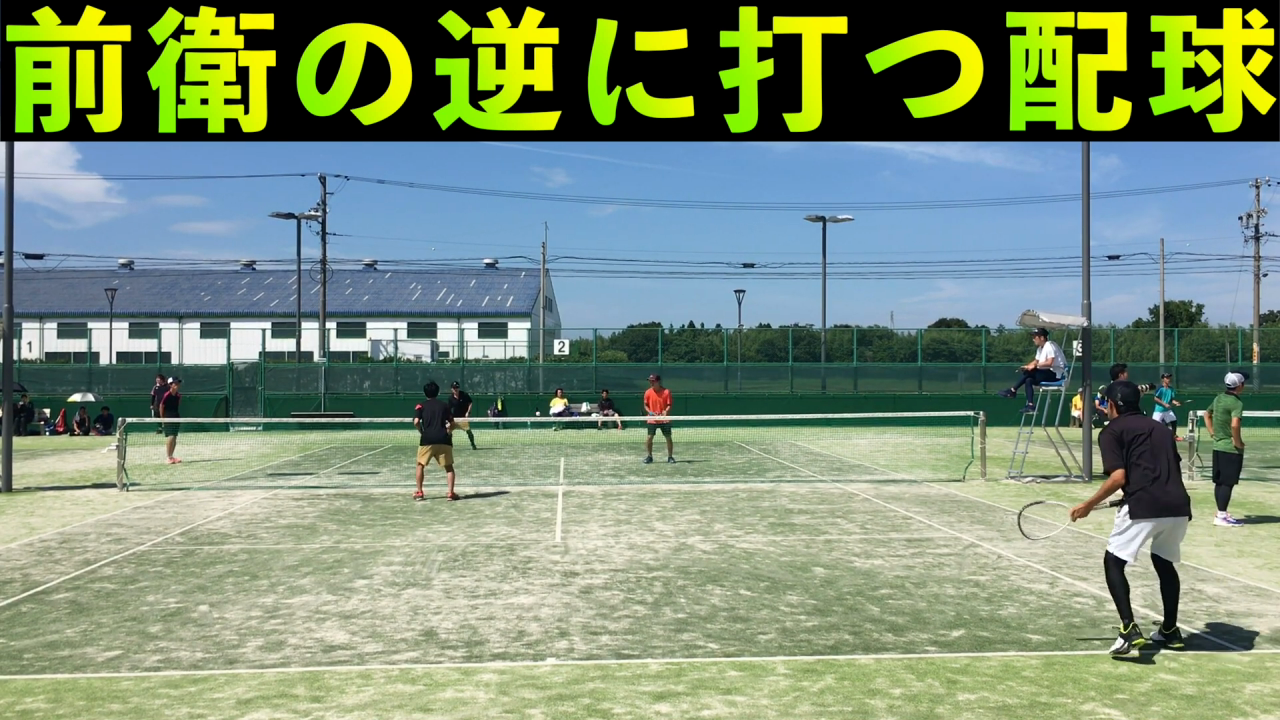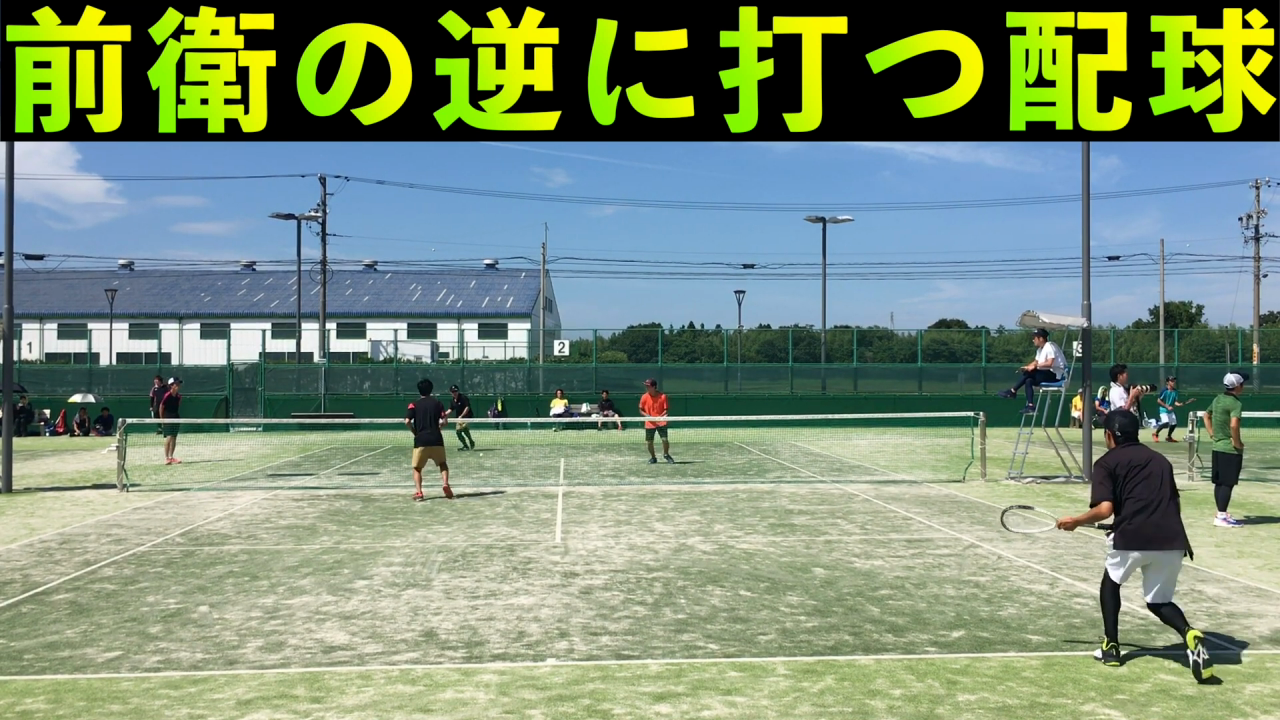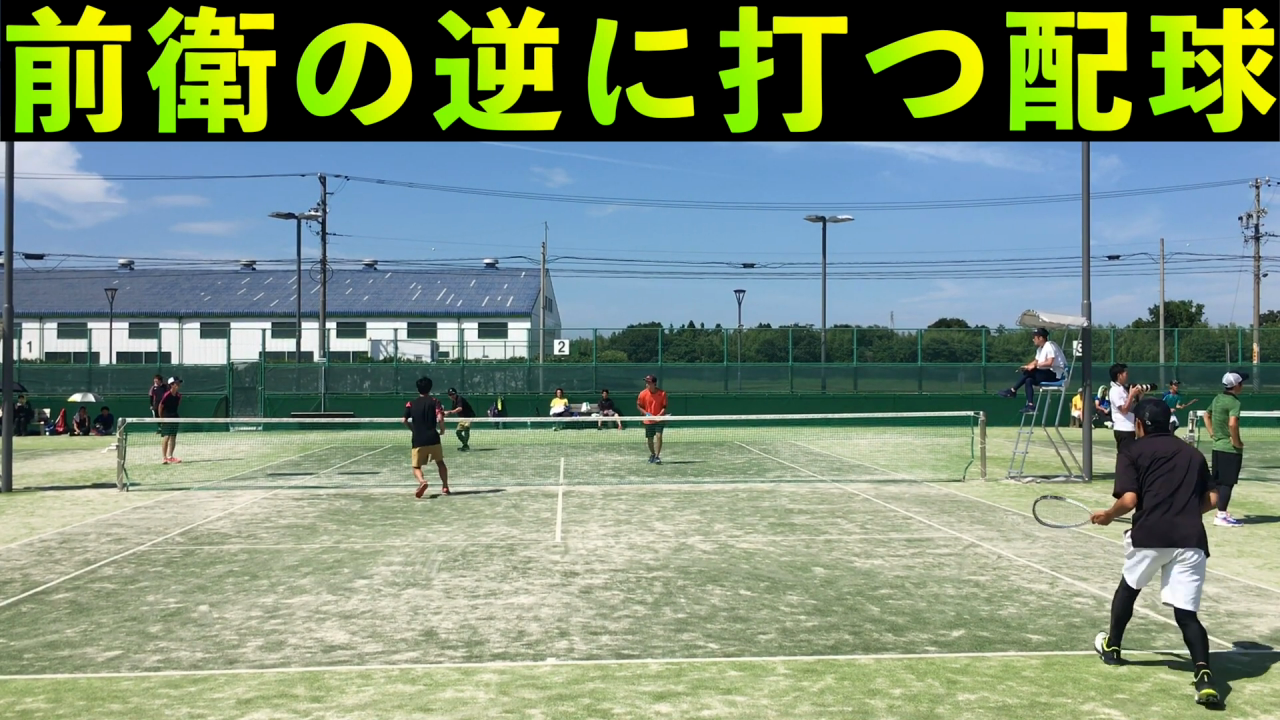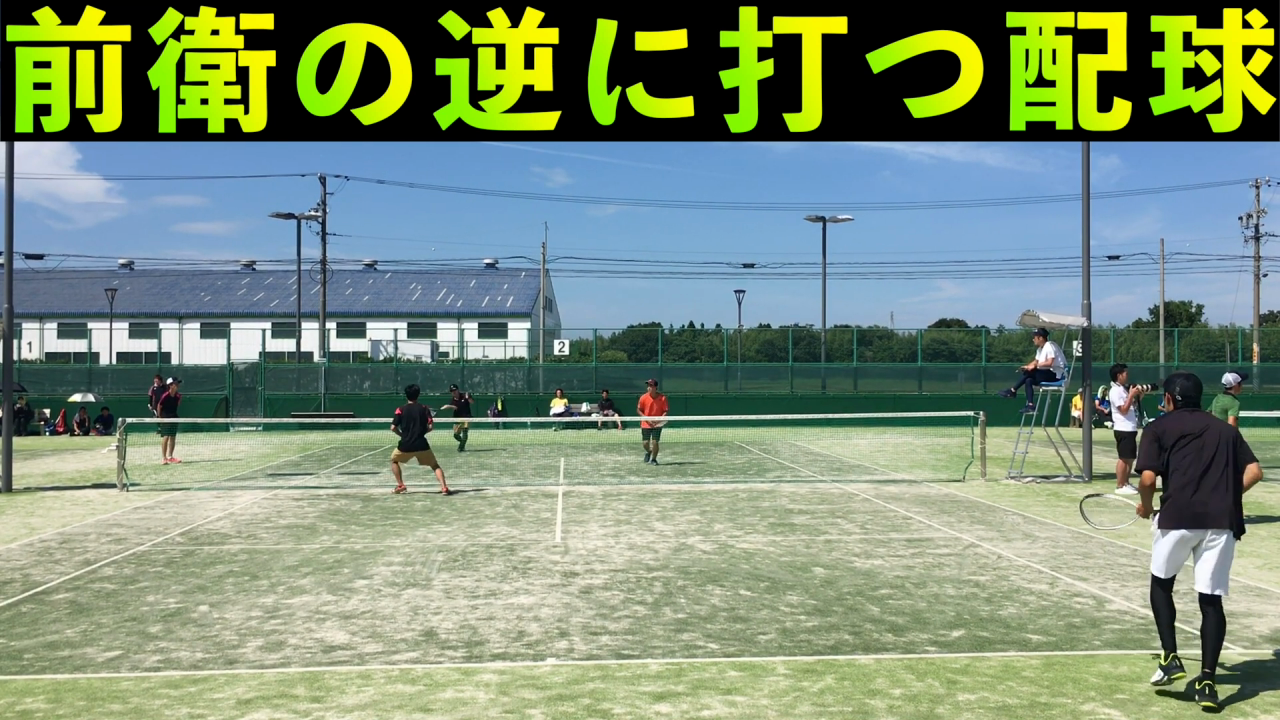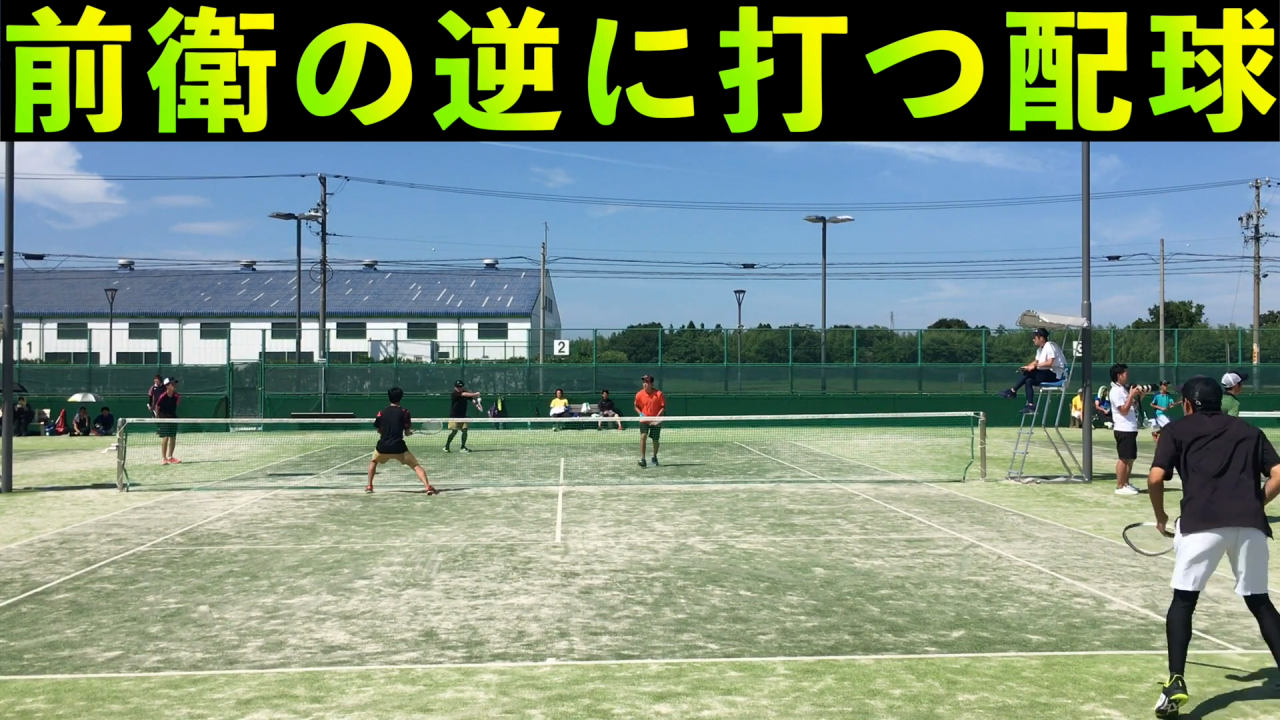
dt=0.2s
person 1, frame 1
left shoulder: (1112, 431)
right shoulder: (1160, 428)
left elbow: (1118, 477)
right elbow: (1171, 468)
left wrist: (1087, 505)
left hip: (1143, 506)
right hip: (1178, 506)
left knee: (1114, 562)
right knee: (1163, 563)
left ankle: (1129, 629)
right ankle: (1170, 630)
person 1, frame 2
left shoulder: (1106, 463)
right shoulder: (1161, 460)
left elbow: (1105, 510)
right elbow: (1173, 505)
left wrist: (1074, 521)
left hip: (1132, 537)
right hip: (1171, 540)
left knee: (1111, 583)
right knee: (1159, 602)
left ankle: (1111, 647)
right ankle: (1190, 636)
person 1, frame 3
left shoulder: (1132, 452)
right shoulder: (1193, 453)
left elbow: (1128, 501)
right elbow: (1211, 500)
left wrist: (1106, 515)
left hip: (1150, 535)
right hip: (1191, 540)
left knee: (1129, 587)
right knee: (1186, 614)
left ankle: (1111, 647)
right ankle: (1204, 672)
person 1, frame 4
left shoulder: (1159, 428)
right shoulder: (1227, 429)
left elbow: (1147, 479)
right elbow: (1253, 472)
left wrist: (1145, 505)
left hip: (1177, 518)
right hip: (1221, 522)
left knee: (1161, 585)
right knee: (1210, 601)
left ankle: (1170, 659)
right ankle: (1207, 680)
person 1, frame 5
left shoulder: (1176, 430)
right shoulder: (1249, 431)
left elbow: (1156, 477)
left wrist: (1160, 518)
left hip: (1200, 522)
right hip: (1248, 524)
left knee: (1183, 601)
left ankle: (1177, 682)
